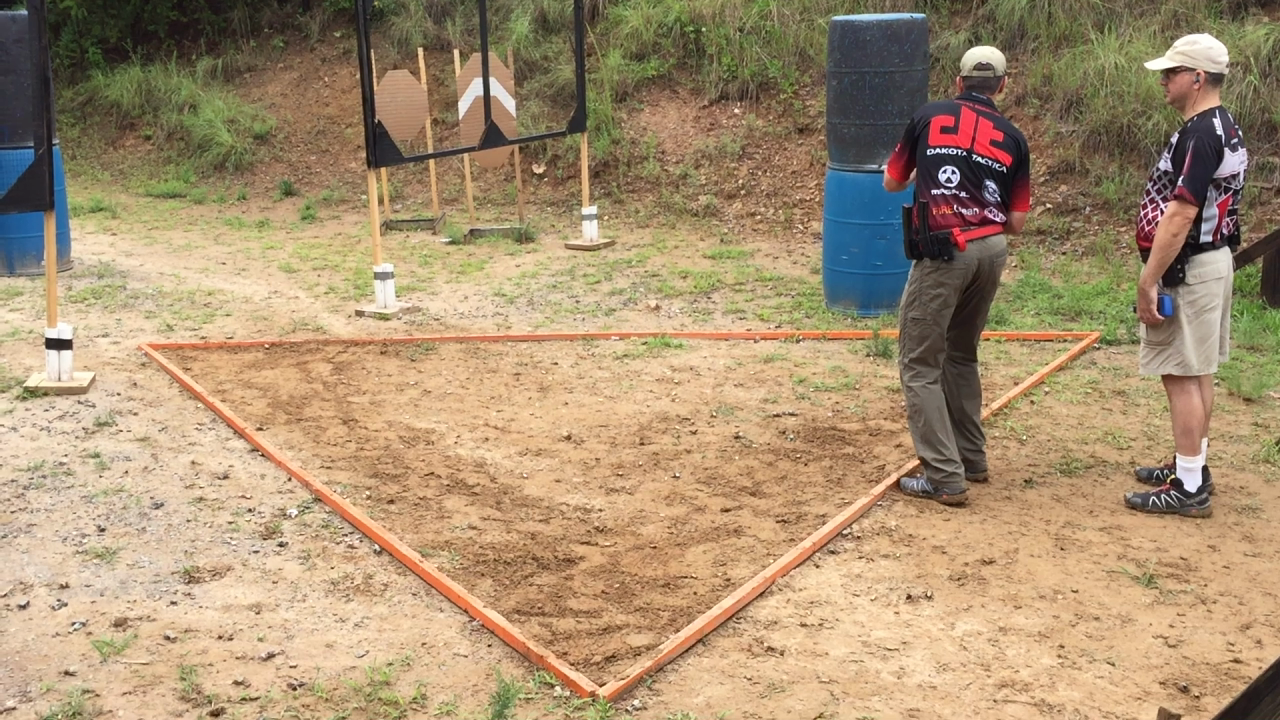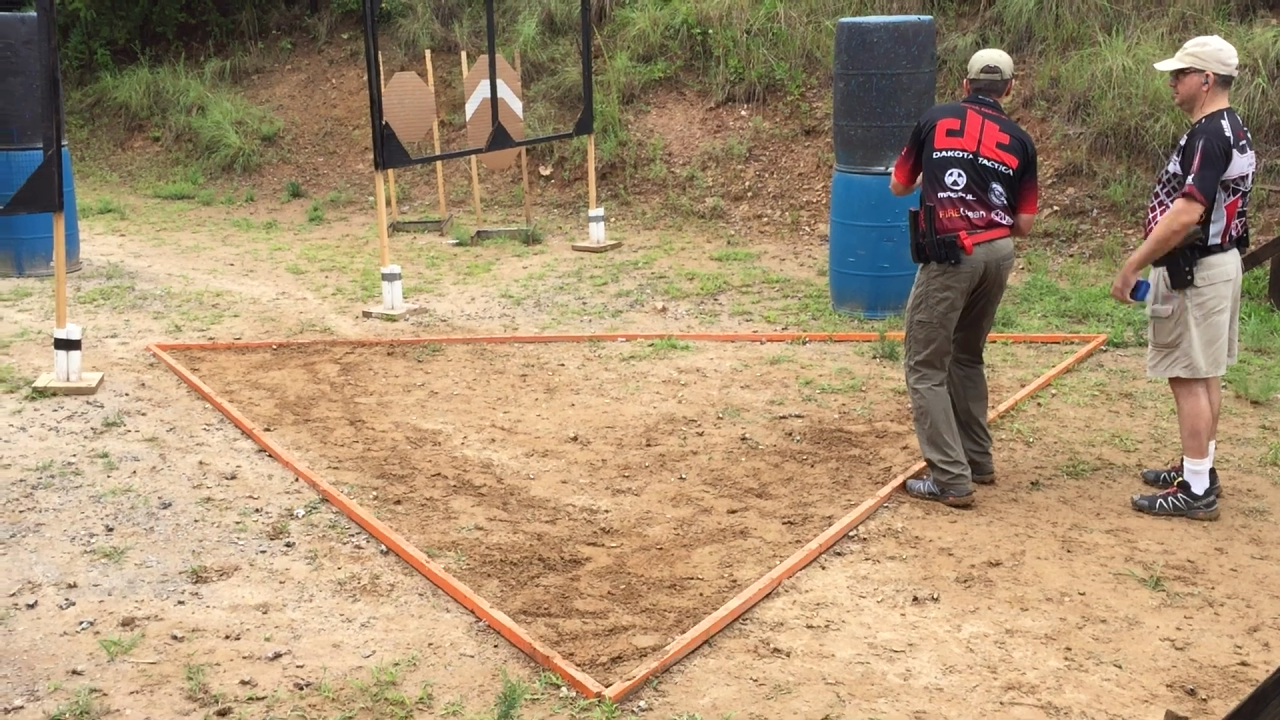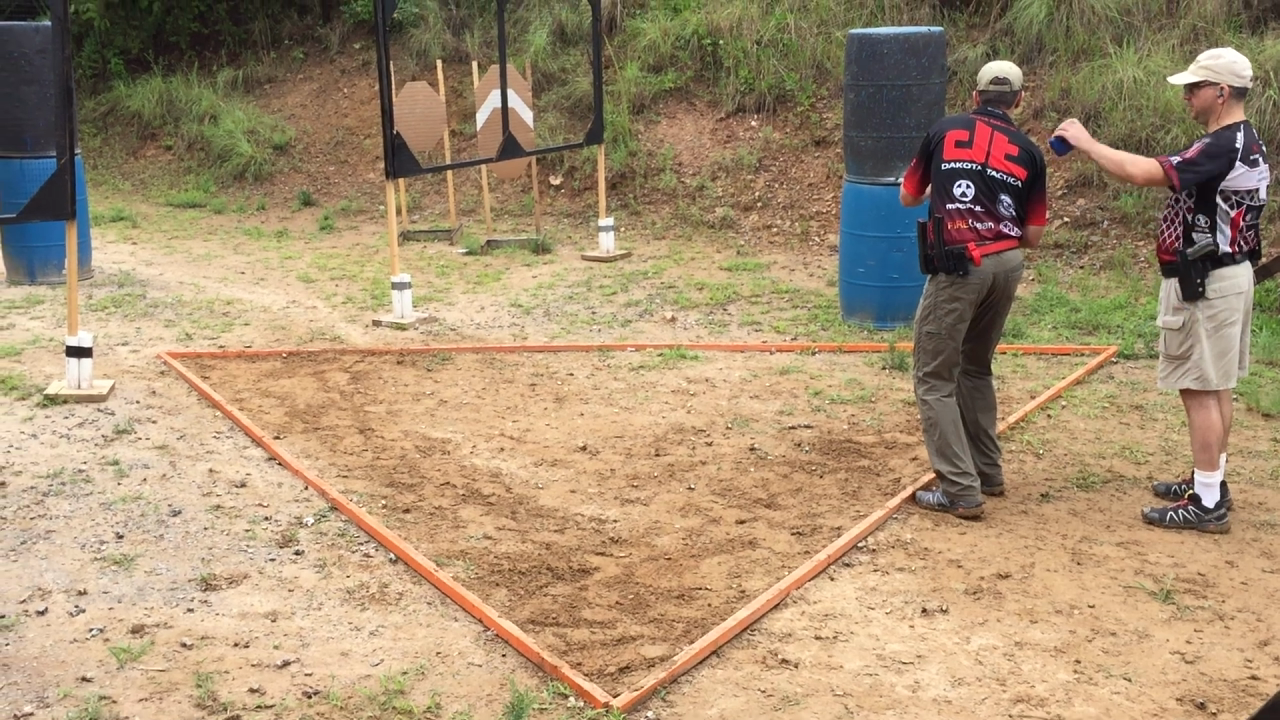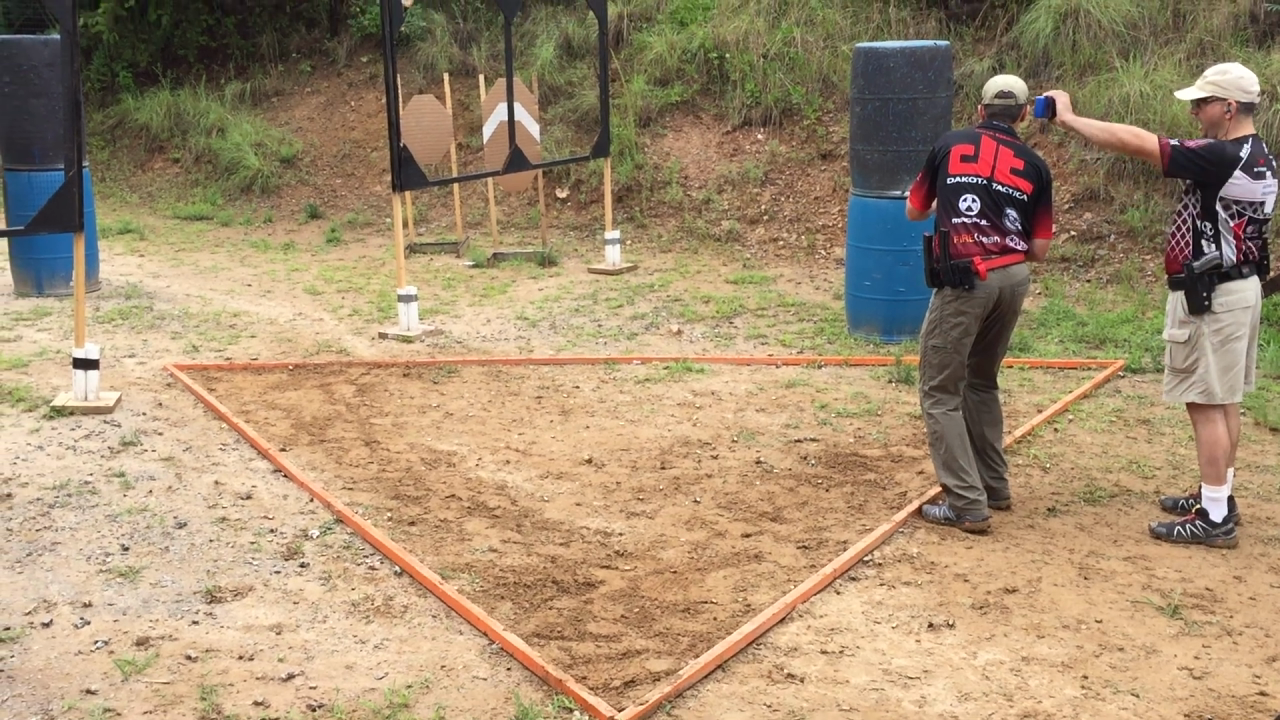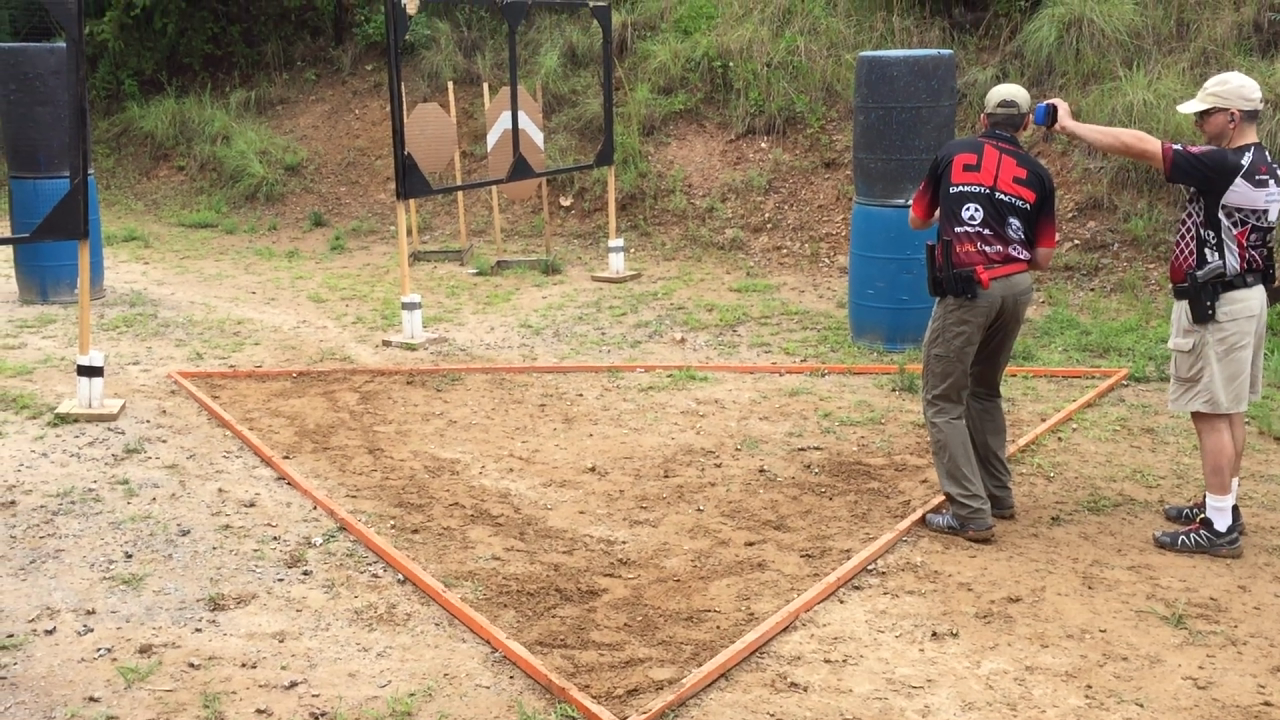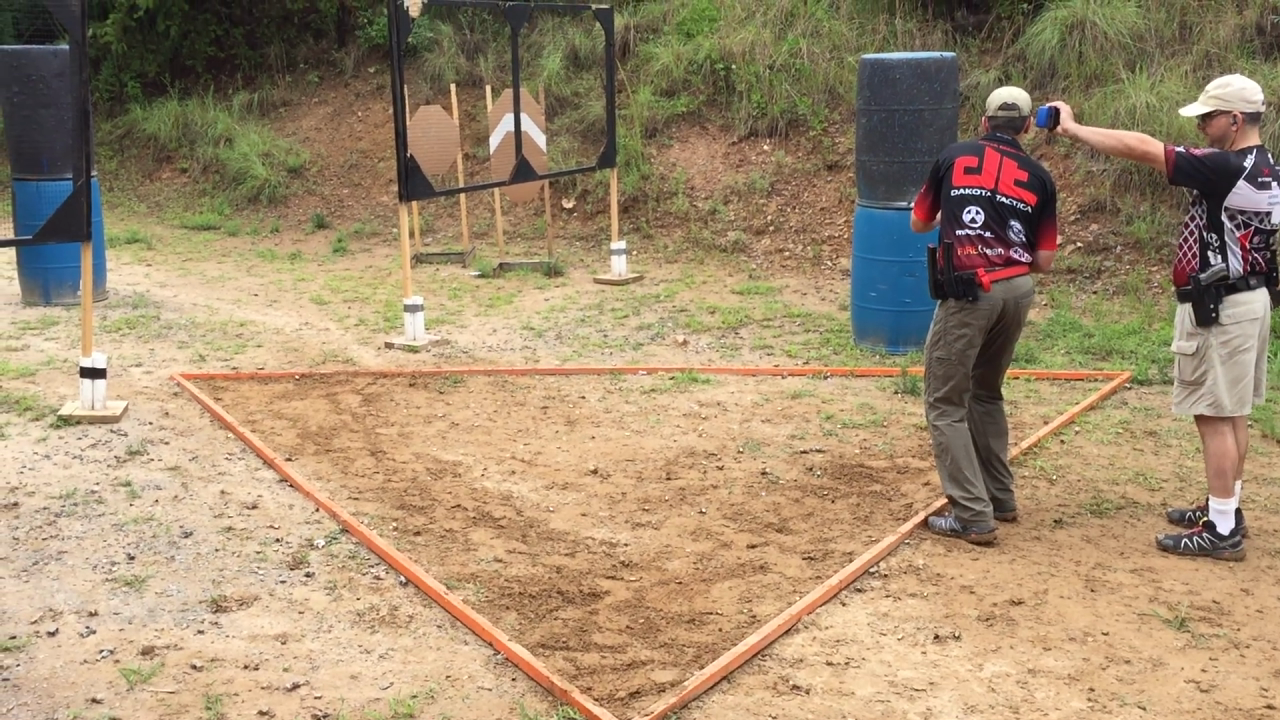
dt=0.3s
person 1, frame 1
left shoulder: (1200, 134)
right shoulder: (1222, 128)
left elbow: (1180, 215)
left wrist: (1149, 281)
left hip: (1186, 268)
right hip: (1210, 260)
left knee: (1182, 375)
right knee: (1198, 372)
left ankle: (1188, 488)
right ankle: (1190, 467)
person 1, frame 2
left shoulder: (1209, 136)
right shoulder: (1230, 129)
left elbow: (1186, 214)
left wrist: (1132, 267)
right wrist: (1147, 262)
left hip: (1193, 270)
right hip: (1216, 262)
left knee: (1189, 377)
right knee: (1204, 374)
left ankle: (1195, 490)
right ankle: (1198, 470)
person 1, frame 3
left shoulder: (1222, 147)
right shoulder: (1244, 142)
left elbow: (1146, 172)
left wrist: (1084, 142)
left hip: (1205, 283)
right hip: (1228, 274)
left knee: (1200, 389)
right knee: (1217, 385)
left ankle: (1207, 503)
right ankle: (1210, 483)
person 1, frame 4
left shoulder: (1224, 158)
right shoulder: (1257, 157)
left elbow: (1138, 142)
left wrist: (1070, 119)
left hip: (1211, 296)
right hip: (1236, 288)
left knee: (1207, 403)
right knee: (1224, 400)
left ankle: (1214, 517)
right ankle: (1217, 497)
person 1, frame 5
left shoulder: (1226, 166)
left elbow: (1139, 146)
left wrist: (1071, 126)
left hip: (1215, 305)
left knee: (1211, 413)
right knee: (1229, 409)
left ankle: (1217, 527)
right ankle: (1221, 506)
person 1, frame 6
left shoulder: (1229, 169)
left elbow: (1142, 148)
left wrist: (1074, 129)
left hip: (1219, 308)
left knee: (1215, 415)
right knee: (1233, 412)
left ankle: (1221, 530)
right ankle: (1225, 509)
person 2, frame 1
left shoulder: (928, 116)
right shoulder: (1013, 137)
left elbow: (892, 182)
right elbow: (1016, 221)
left hip: (944, 253)
right hip: (992, 251)
left knee: (920, 363)
right knee: (960, 354)
left ankle: (944, 477)
right ankle: (971, 458)
person 2, frame 2
left shoulder: (935, 119)
right shoulder: (1020, 141)
left elbow: (899, 186)
right elbow: (1024, 224)
left hip: (951, 255)
right hip: (999, 255)
left knee: (926, 365)
right knee: (967, 357)
left ankle: (951, 479)
right ankle: (978, 460)
person 2, frame 3
left shoulder: (944, 131)
right shoulder: (1029, 152)
left elbow: (909, 197)
right elbow: (1033, 235)
left hip: (961, 267)
right hip: (1007, 266)
left knee: (935, 377)
right knee: (975, 367)
left ankle: (960, 490)
right ankle: (988, 471)
person 2, frame 4
left shoulder: (949, 145)
right shoulder: (1035, 166)
left elbow: (914, 211)
right elbow: (1039, 249)
left hip: (966, 281)
right hip: (1013, 280)
left knee: (941, 390)
right knee: (981, 381)
left ankle: (966, 504)
right ankle: (994, 485)
person 2, frame 5
left shoulder: (952, 154)
right shoulder: (1037, 175)
left elbow: (917, 220)
right elbow: (1042, 258)
left hip: (968, 290)
right hip: (1016, 289)
left knee: (943, 400)
right knee: (983, 390)
left ankle: (970, 513)
right ankle: (997, 495)
person 2, frame 6
left shoulder: (953, 157)
right shoulder: (1039, 177)
left elbow: (919, 223)
right elbow: (1043, 261)
left hip: (969, 293)
right hip: (1017, 291)
left knee: (946, 402)
right knee: (985, 392)
left ankle: (973, 516)
right ankle: (1000, 497)
